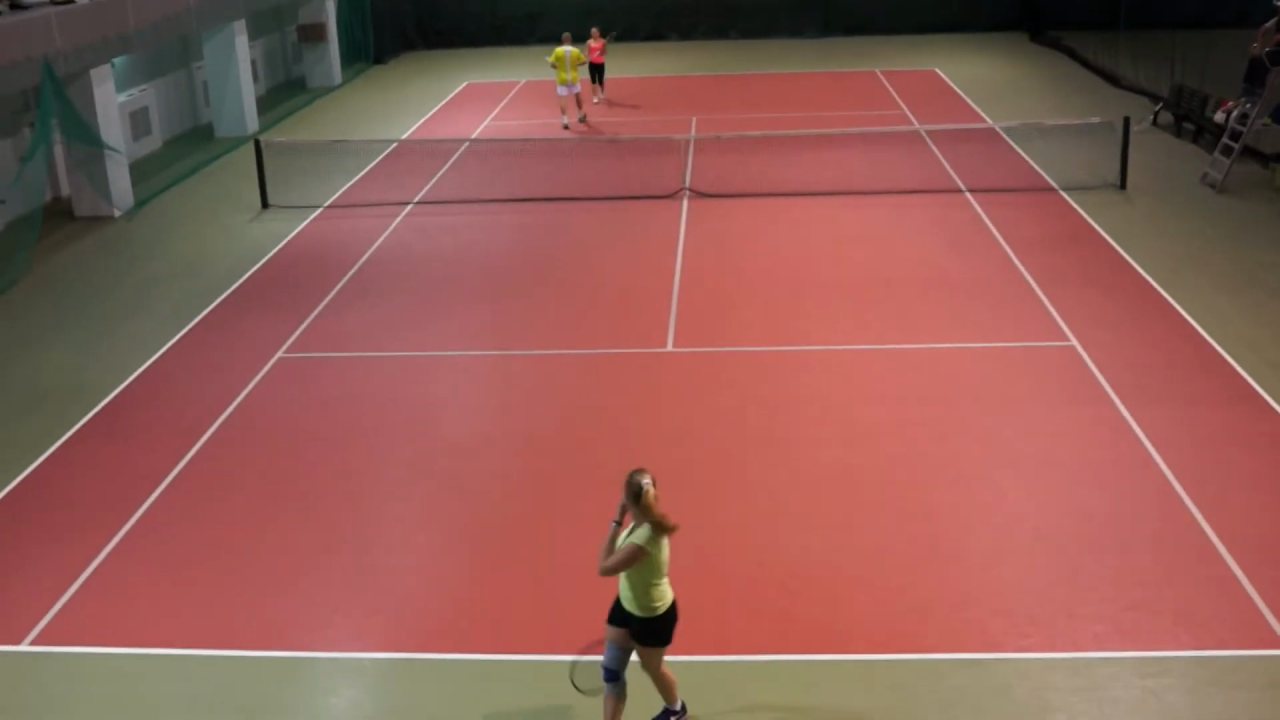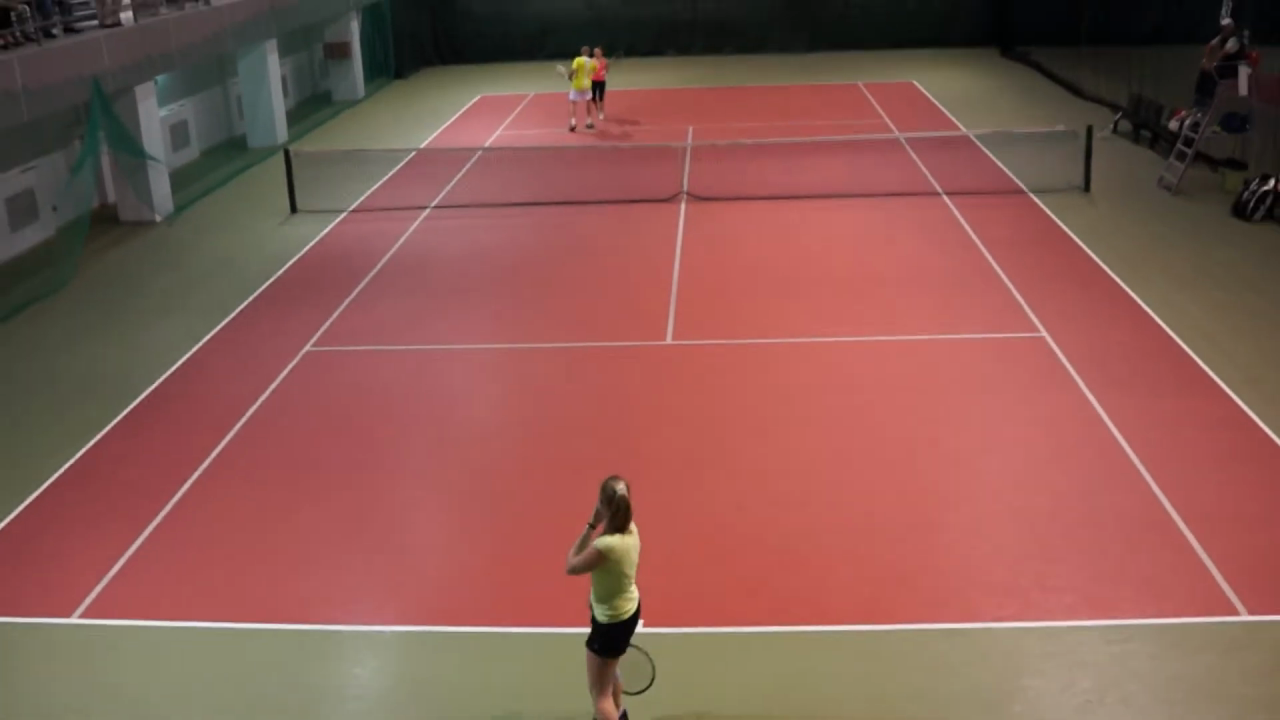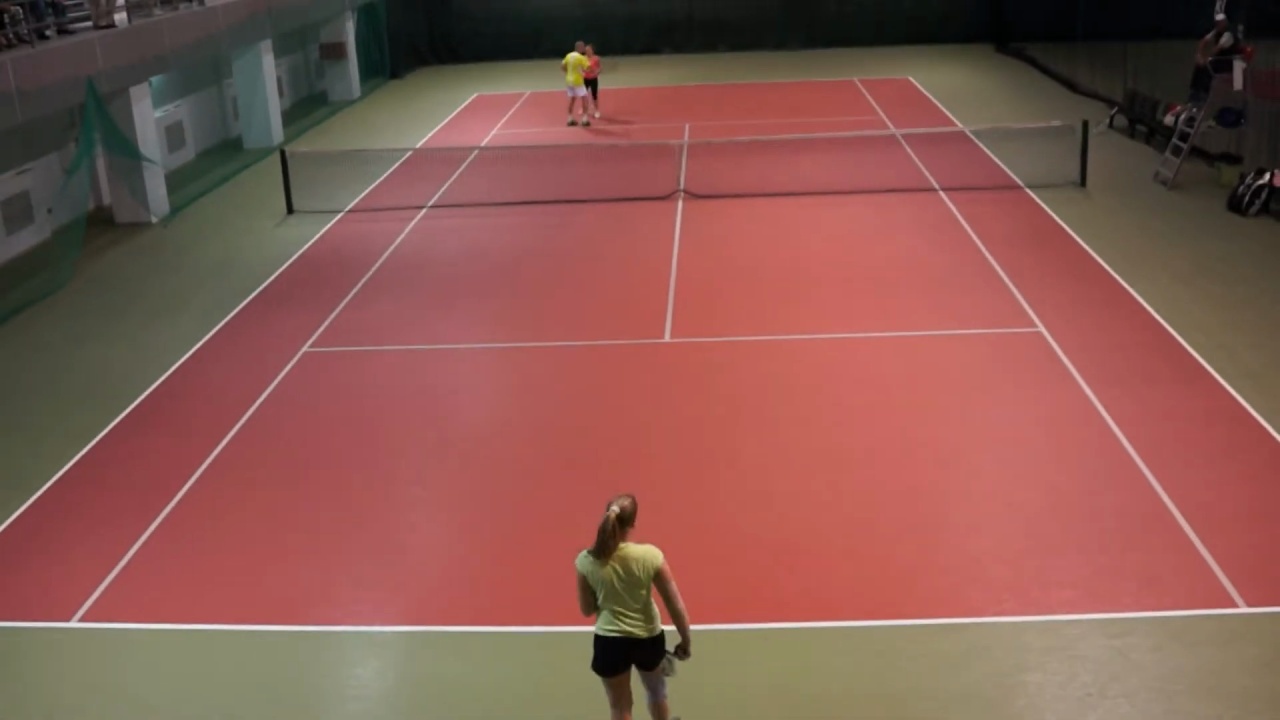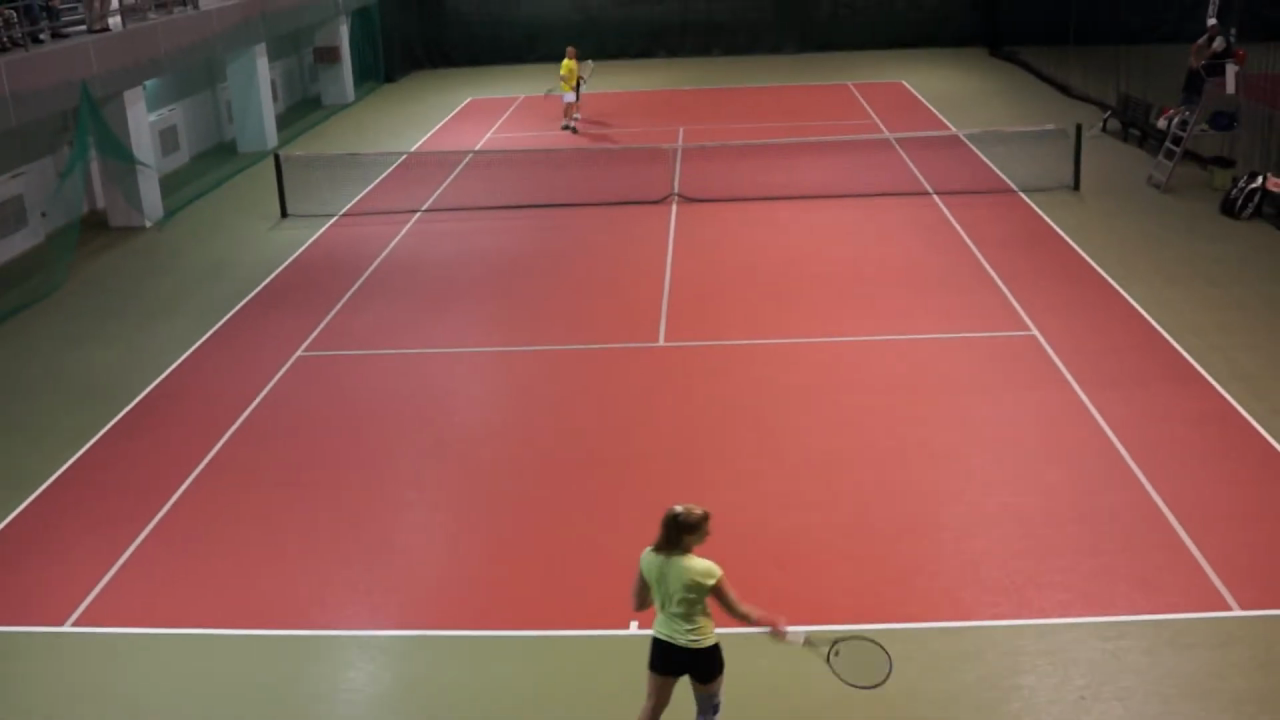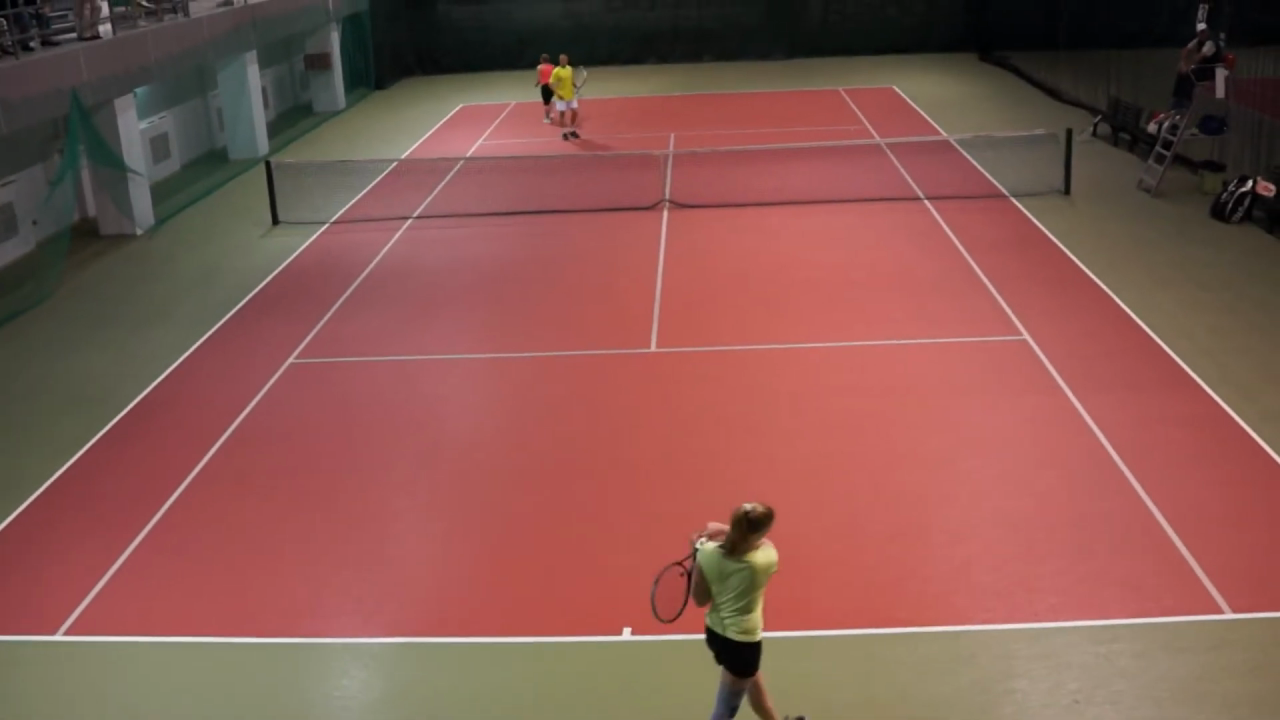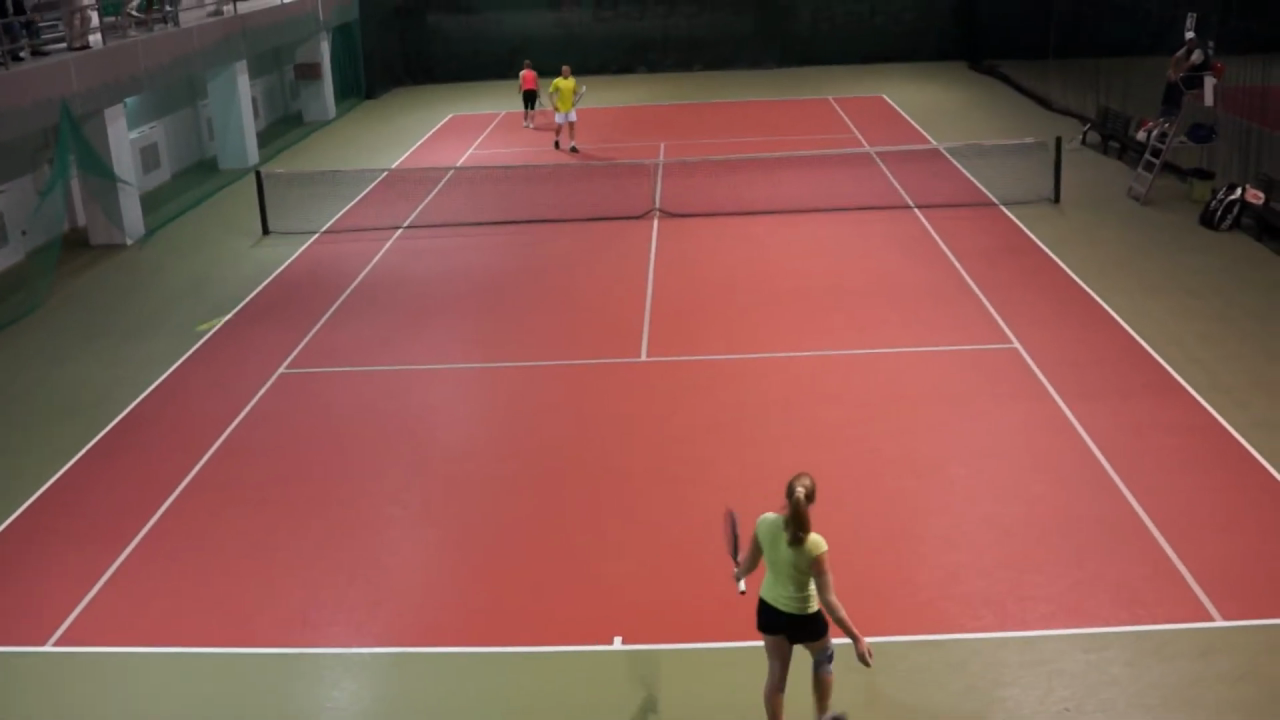
dt=0.5s
person 1, frame 1
left shoulder: (645, 537)
right shoulder: (646, 523)
left elbow: (604, 568)
left wrist: (617, 523)
left hip: (654, 615)
right hip: (626, 605)
left knee: (652, 670)
right knee: (611, 672)
person 1, frame 2
left shoulder: (608, 544)
right shoulder: (628, 529)
left elbow: (572, 566)
left wrist: (590, 526)
left hip: (613, 621)
right hip: (624, 610)
left knee: (599, 692)
right knee: (607, 670)
person 1, frame 3
left shoulder: (586, 560)
right shoulder: (650, 556)
left elbow: (587, 610)
right elbow: (677, 609)
right wrist: (686, 641)
left hip: (609, 642)
right hip: (647, 639)
right knee: (656, 692)
person 1, frame 4
left shoulder: (648, 557)
right shoulder: (705, 570)
left elbow: (639, 604)
right elbow: (737, 611)
right wrist: (771, 622)
left hip: (663, 644)
right hip: (700, 650)
person 1, frame 5
left shoulder: (707, 553)
right shoulder: (767, 560)
left elbow: (699, 600)
right elbow: (764, 544)
right wrist: (722, 530)
left hip: (714, 632)
right hip: (742, 642)
left knee: (754, 682)
person 1, frame 6
left shoulder: (765, 523)
right shoulder: (814, 544)
left elbow: (748, 565)
right elbow: (828, 600)
left wrist: (739, 573)
right wrist: (857, 638)
left hip: (769, 607)
right hip: (802, 615)
left knee: (776, 673)
right knee: (823, 658)
